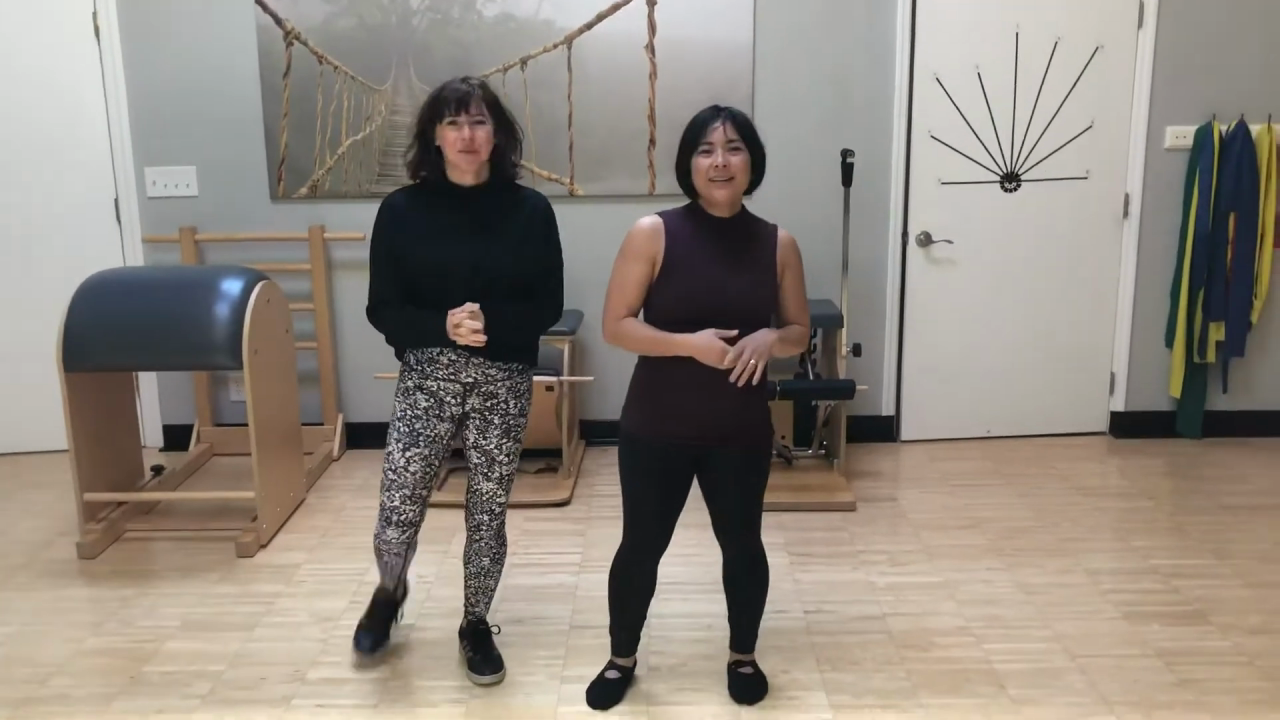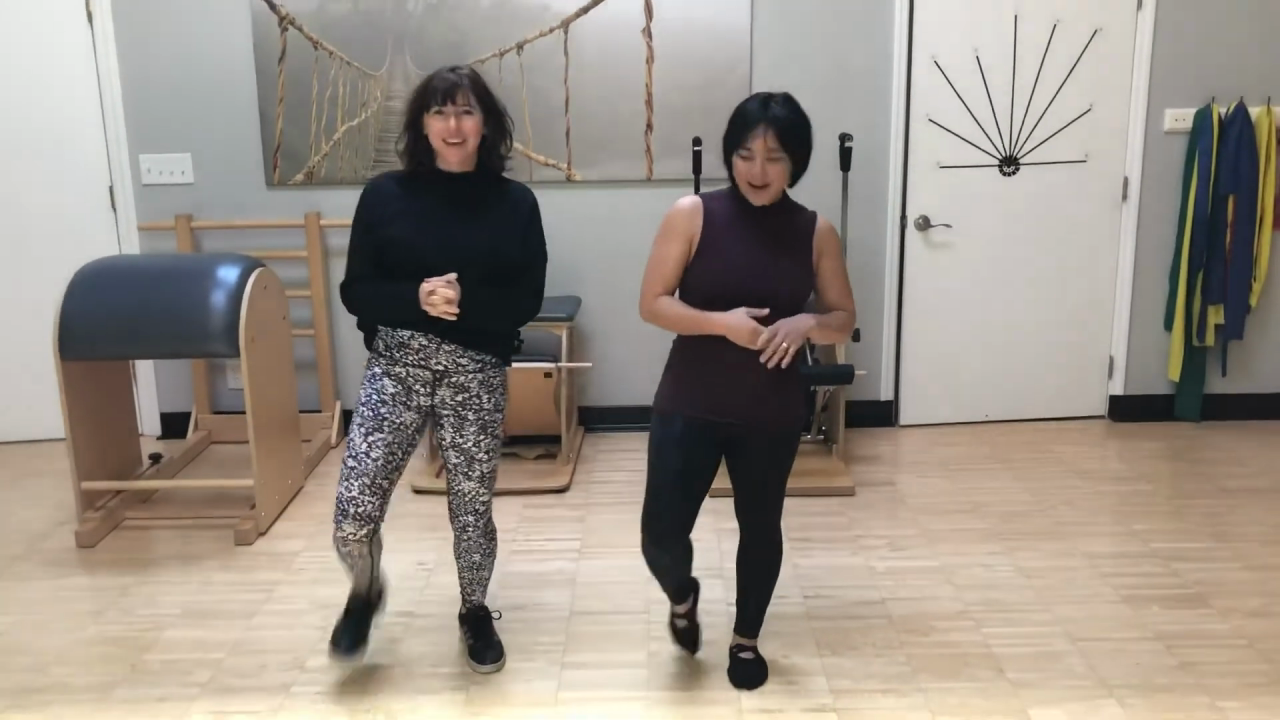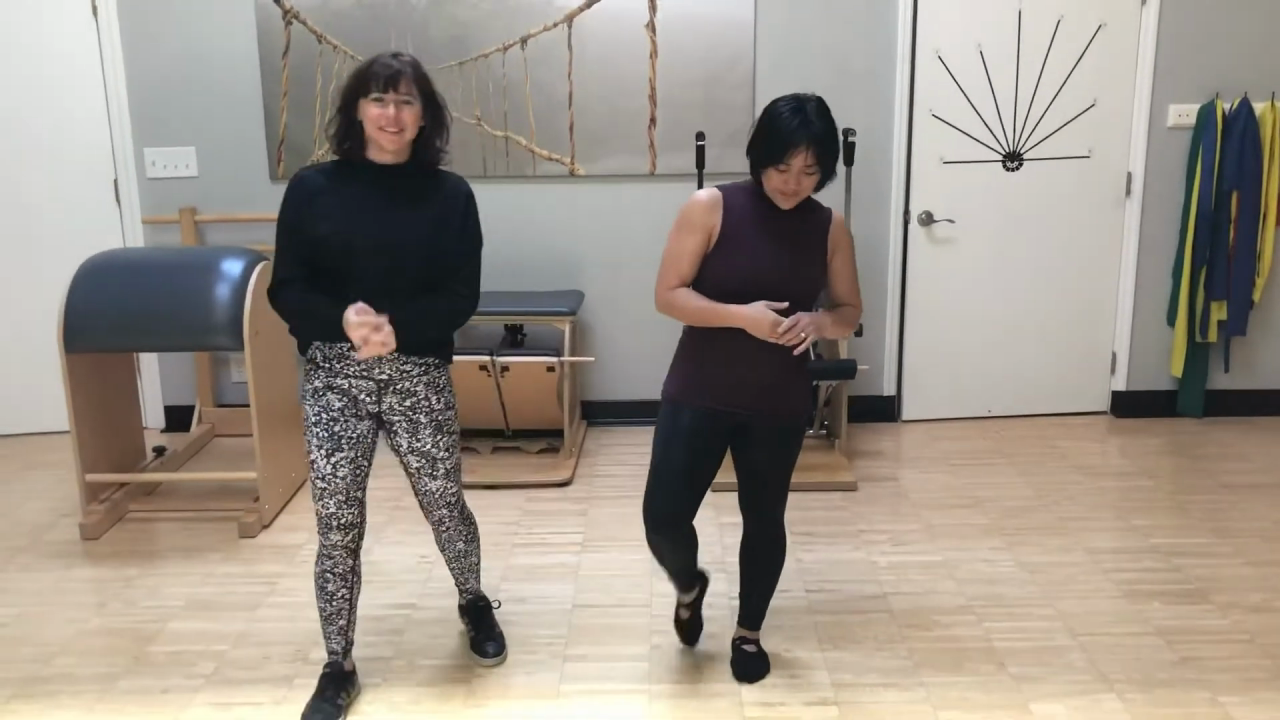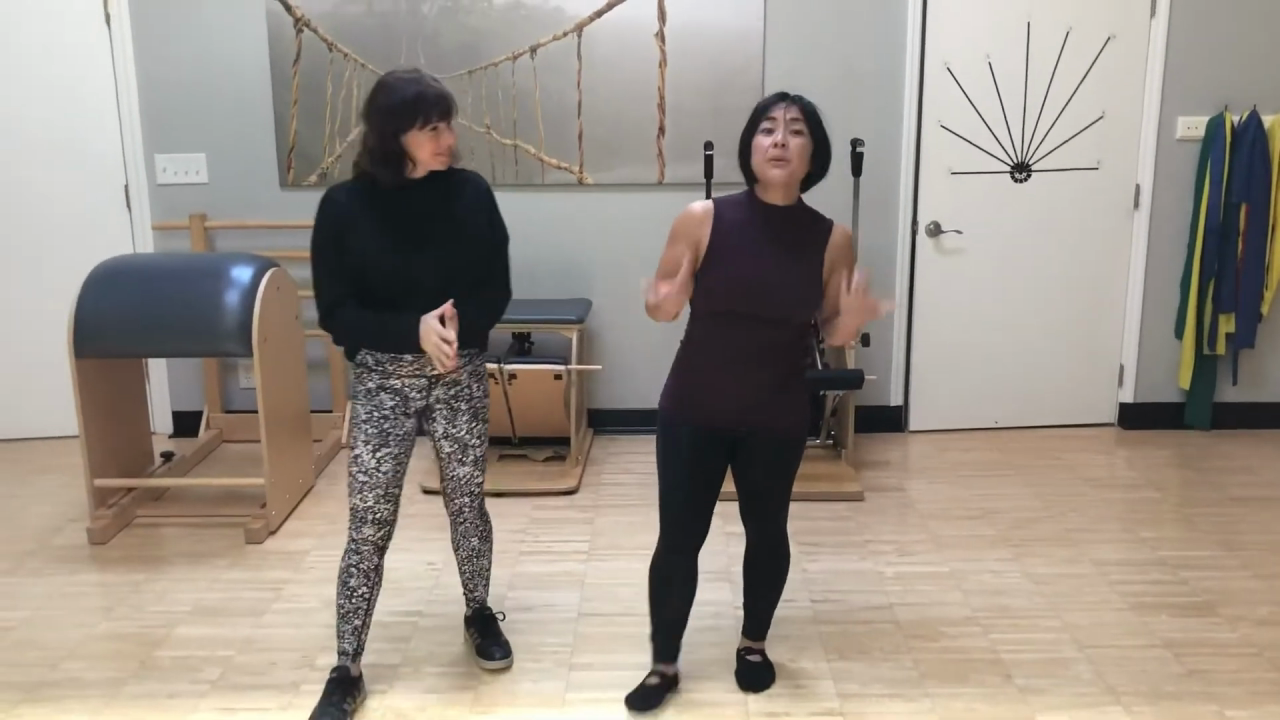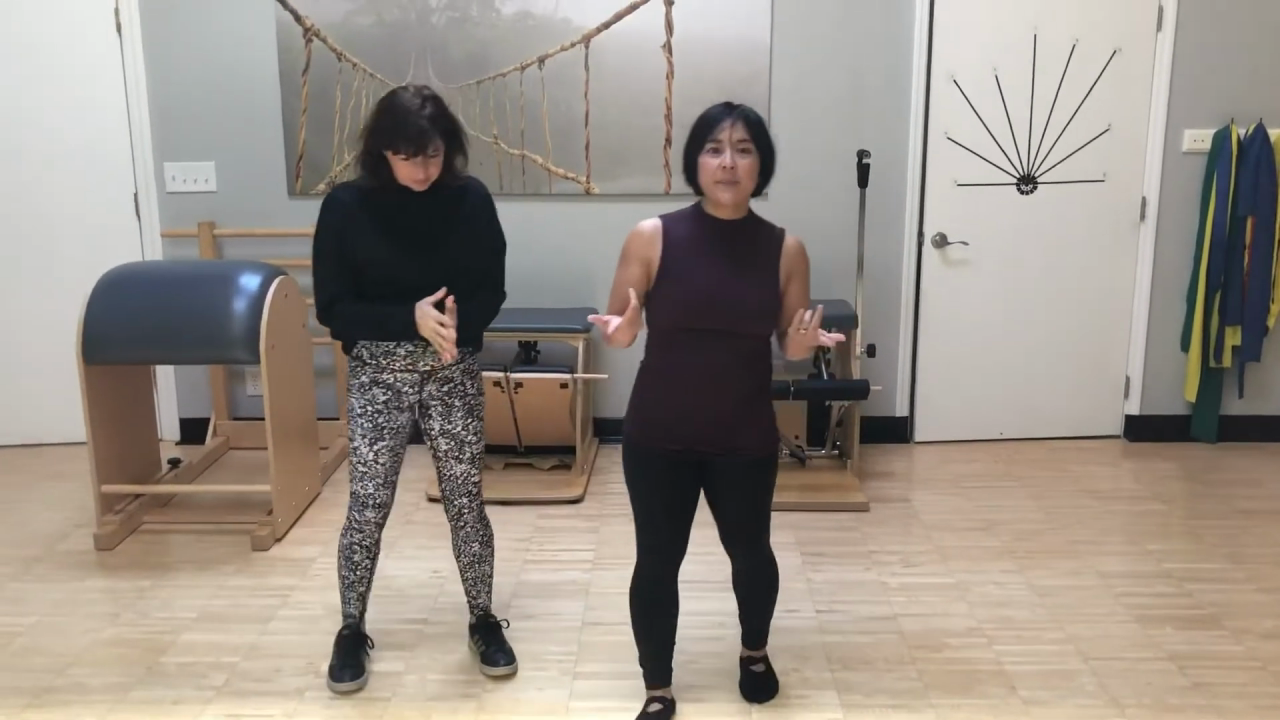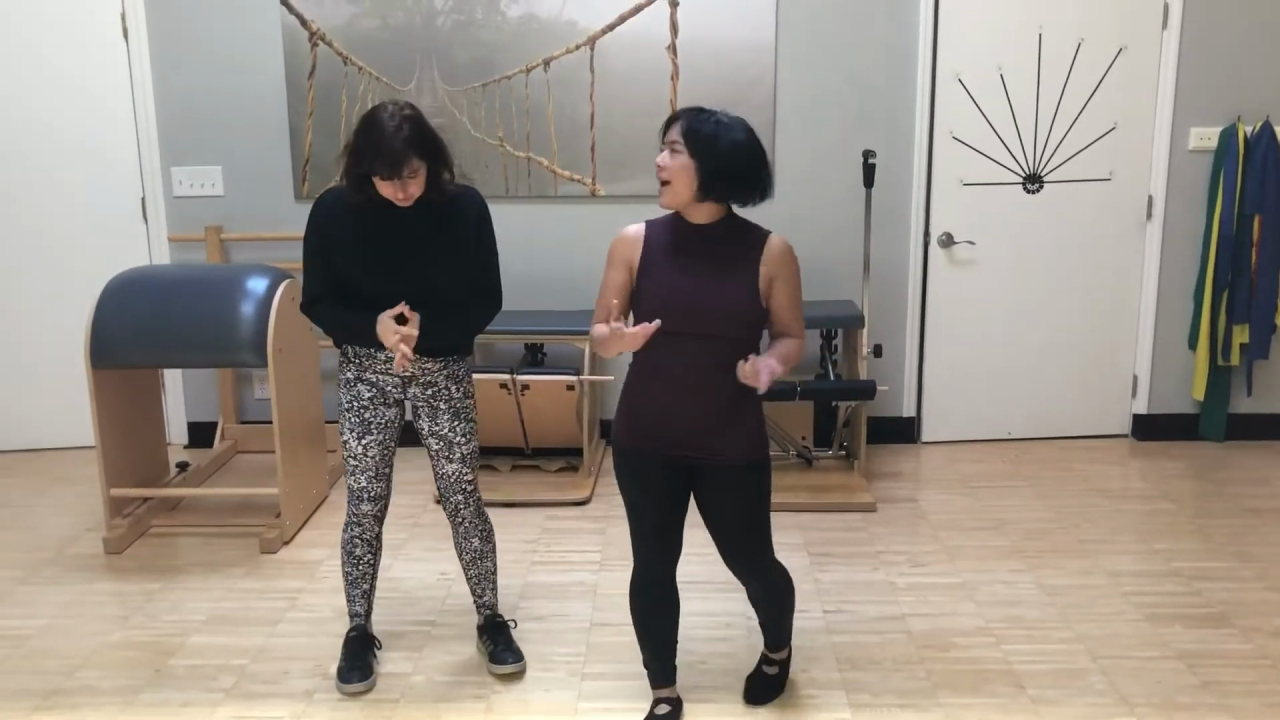
dt=0.5s
person 1, frame 1
left shoulder: (530, 211)
right shoulder: (402, 210)
left elbow: (547, 307)
right elbow: (382, 310)
left wrist: (489, 320)
right wrist: (442, 326)
left hip: (503, 381)
right hip: (426, 376)
left knee: (487, 512)
right knee: (398, 514)
left ankle: (476, 625)
right ankle: (389, 592)
person 1, frame 2
left shoulder: (514, 202)
right shoulder: (386, 195)
left elbow: (527, 301)
right elbow: (356, 292)
left wrist: (465, 300)
right wrist: (417, 298)
left hip: (476, 372)
right hip: (396, 365)
left knee: (472, 509)
right knee: (354, 514)
left ankle: (475, 613)
right ankle: (365, 593)
person 1, frame 3
left shoulder: (449, 195)
right shoulder: (313, 188)
left elbow: (461, 296)
right elbow: (286, 290)
left wrist: (399, 327)
right wrist: (340, 319)
left hip: (419, 375)
right hip: (333, 378)
left knee: (445, 506)
right knee: (337, 527)
left ankle: (474, 602)
person 1, frame 4
left shoulder: (471, 194)
right shoulder: (345, 206)
left elbow: (497, 289)
right elbow: (335, 312)
left wrist: (460, 325)
right wrist: (414, 329)
left hip: (460, 374)
right hip: (382, 379)
left knee: (467, 503)
right knee: (369, 524)
left ankle: (479, 613)
person 1, frame 5
left shoulder: (471, 201)
right shoulder: (347, 206)
left elbow: (492, 293)
right elbow: (333, 308)
left wrist: (455, 320)
right wrist: (410, 319)
left hip: (454, 370)
right hip: (376, 373)
left knee: (465, 501)
right knee: (367, 508)
left ankle: (483, 620)
right ankle: (351, 629)
person 1, frame 6
left shoulder: (464, 208)
right shoulder: (334, 210)
left elbow: (485, 301)
right elbow: (317, 301)
left wrist: (426, 330)
right wrist: (374, 327)
left hip: (443, 371)
right hip: (365, 372)
left knee: (462, 498)
right knee: (365, 504)
left ankle: (490, 619)
right ankle: (359, 631)
person 2, frame 1
left shoulder: (776, 244)
right shoulder: (653, 234)
left elbow: (798, 330)
right elbow: (616, 325)
left wrist: (769, 339)
right wrist: (690, 344)
left hip: (742, 429)
right hip: (656, 427)
left knee: (742, 543)
right knee: (641, 546)
left ankle: (743, 655)
right ankle: (621, 659)
person 2, frame 2
left shoulder: (815, 231)
right shoulder: (692, 214)
left elbow: (843, 318)
right elbow: (652, 303)
left wrist: (805, 324)
right wrist: (721, 322)
left hip: (772, 411)
right hip: (689, 404)
left knee: (761, 527)
right knee: (662, 530)
left ankle: (745, 639)
right ankle: (683, 597)
person 2, frame 3
left shoulder: (830, 228)
right shoulder: (710, 207)
left elbow: (850, 311)
right elbow: (667, 294)
left wrist: (820, 322)
right wrist: (742, 316)
left hip: (779, 404)
right hip: (698, 393)
left knee: (764, 520)
right knee: (663, 516)
left ankle: (748, 632)
right ankle: (690, 587)
person 2, frame 4
left shoulder: (831, 239)
right shoulder: (703, 218)
left elbow: (831, 333)
right elbow: (660, 308)
left wrist: (852, 318)
right wrist: (669, 298)
left hip: (777, 418)
right hip: (693, 410)
left knee: (767, 531)
right knee: (679, 537)
left ankle: (753, 643)
right ankle: (664, 663)
person 2, frame 5
left shoulder: (784, 250)
right shoulder: (651, 237)
left elbow: (791, 342)
right elbow: (616, 324)
left wrist: (805, 341)
right wrist: (620, 331)
left hip: (746, 439)
right hip: (658, 435)
left knee: (751, 554)
right knee: (657, 562)
left ankle: (755, 651)
person 2, frame 6
left shoulder: (770, 251)
right shoulder: (636, 241)
left elbow: (789, 336)
right elbow: (599, 331)
left wrist: (772, 364)
right wrist: (614, 339)
left hip: (733, 443)
right hip: (646, 439)
left knee: (751, 561)
right knee: (653, 566)
left ankle: (777, 650)
